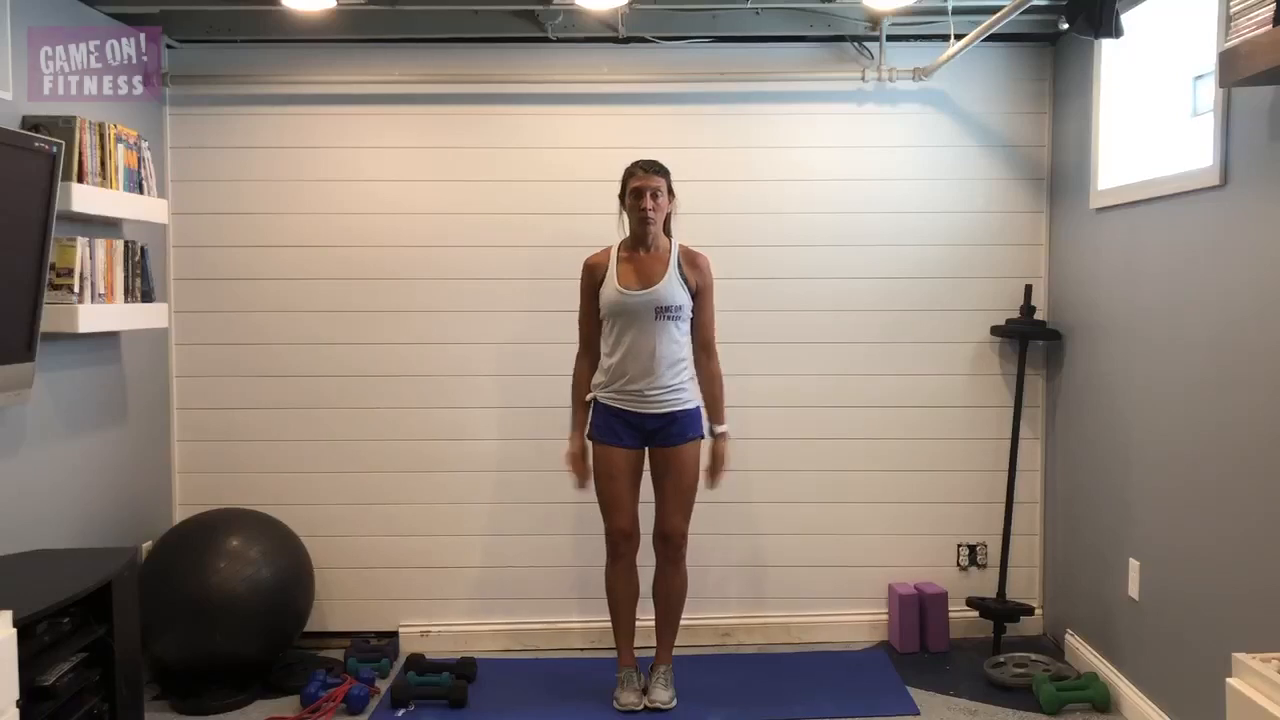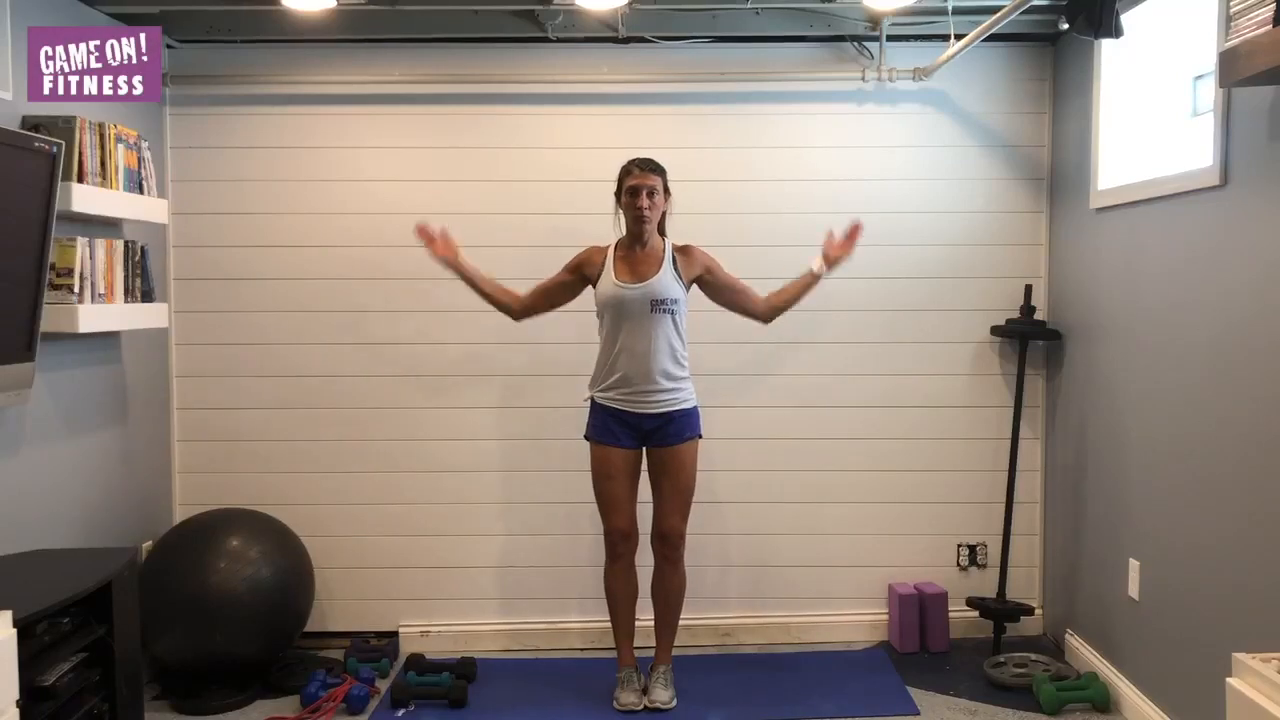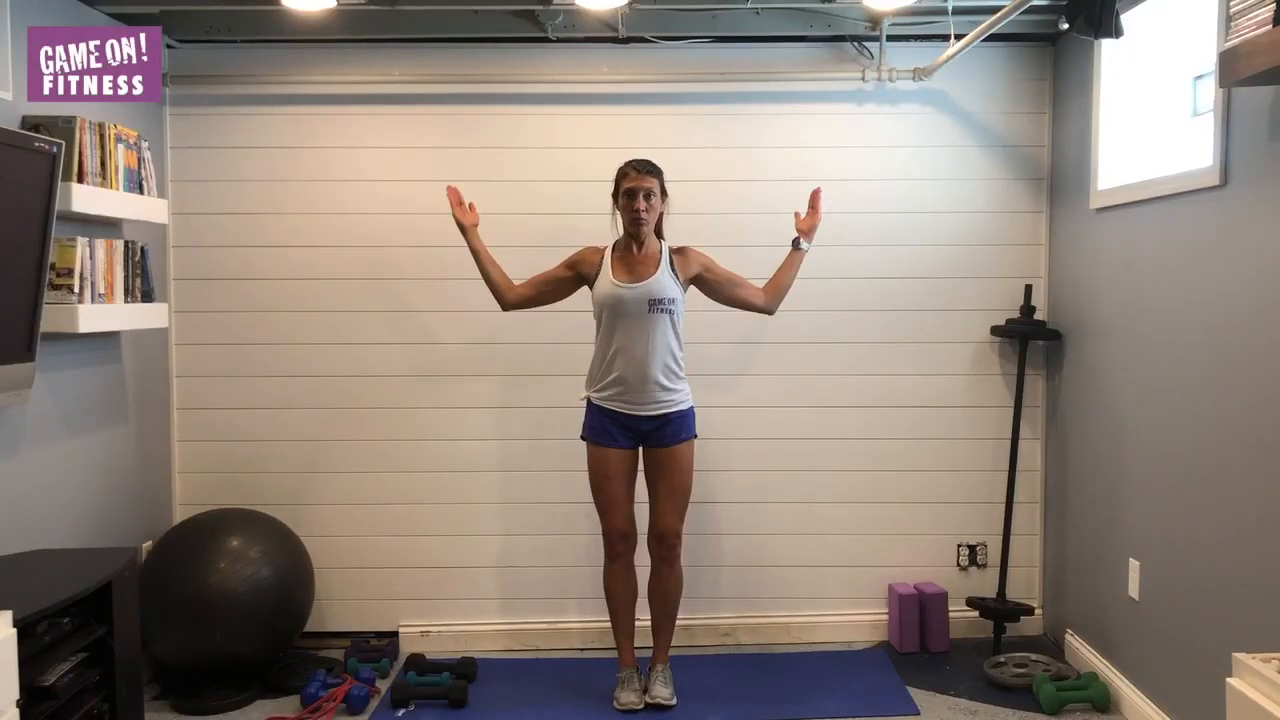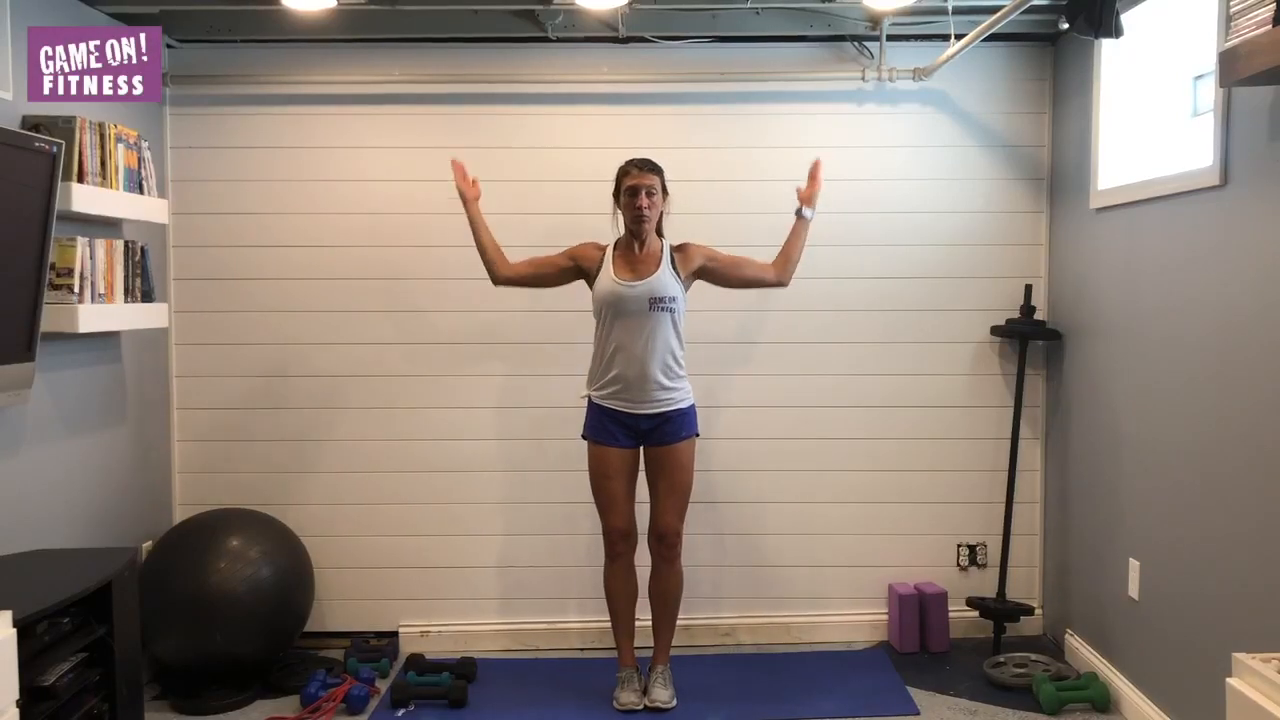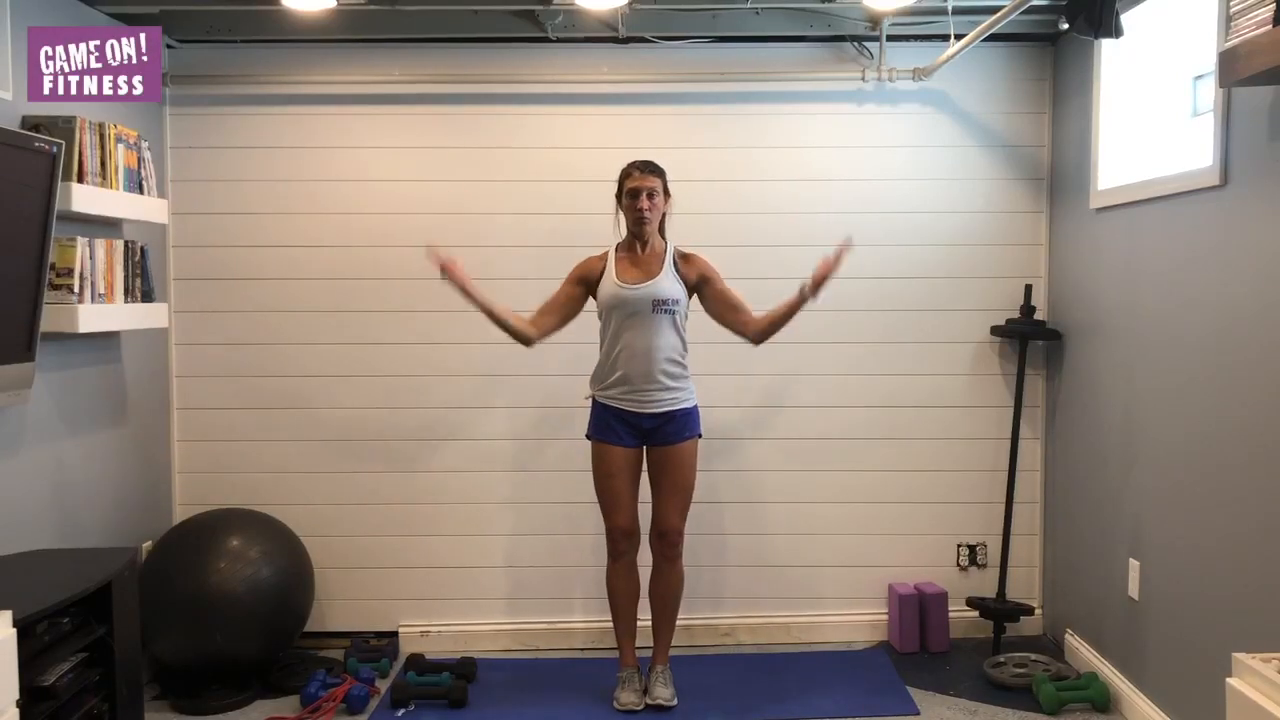
dt=0.4s
person 1, frame 1
left shoulder: (693, 265)
right shoulder: (598, 266)
left elbow: (706, 356)
right elbow: (587, 355)
left wrist: (720, 430)
right wrist: (577, 432)
left hip: (676, 415)
right hip: (615, 416)
left knee: (671, 542)
right knee: (621, 540)
left ankle: (663, 667)
right ankle: (626, 668)
person 1, frame 2
left shoulder: (688, 260)
right shoulder: (594, 261)
left elbow: (764, 309)
right elbow: (519, 306)
left wrist: (820, 267)
right wrist: (460, 265)
left hip: (674, 414)
right hip: (612, 415)
left knee: (669, 541)
right knee: (619, 540)
left ankle: (662, 667)
right ankle: (626, 668)
person 1, frame 3
left shoulder: (686, 261)
right shoulder: (591, 261)
left elbow: (766, 300)
right elbow: (511, 296)
left wrist: (801, 242)
right wrist: (471, 235)
left hip: (670, 415)
right hip: (610, 416)
left knee: (667, 541)
right knee: (618, 541)
left ankle: (661, 666)
right ankle: (627, 668)
person 1, frame 4
left shoulder: (687, 259)
right shoulder: (591, 258)
left elbow: (777, 274)
right elbow: (502, 271)
left wrist: (804, 213)
right wrist: (472, 207)
left hip: (671, 414)
right hip: (610, 415)
left knee: (667, 541)
right knee: (619, 541)
left ankle: (661, 667)
right ankle: (627, 669)
person 1, frame 5
left shoulder: (690, 266)
right shoulder: (595, 268)
left elbow: (753, 330)
right elbow: (531, 330)
left wrist: (808, 292)
right wrist: (469, 291)
left hip: (674, 413)
right hip: (614, 415)
left knee: (668, 539)
right knee: (621, 539)
left ankle: (661, 665)
right ankle: (627, 667)
